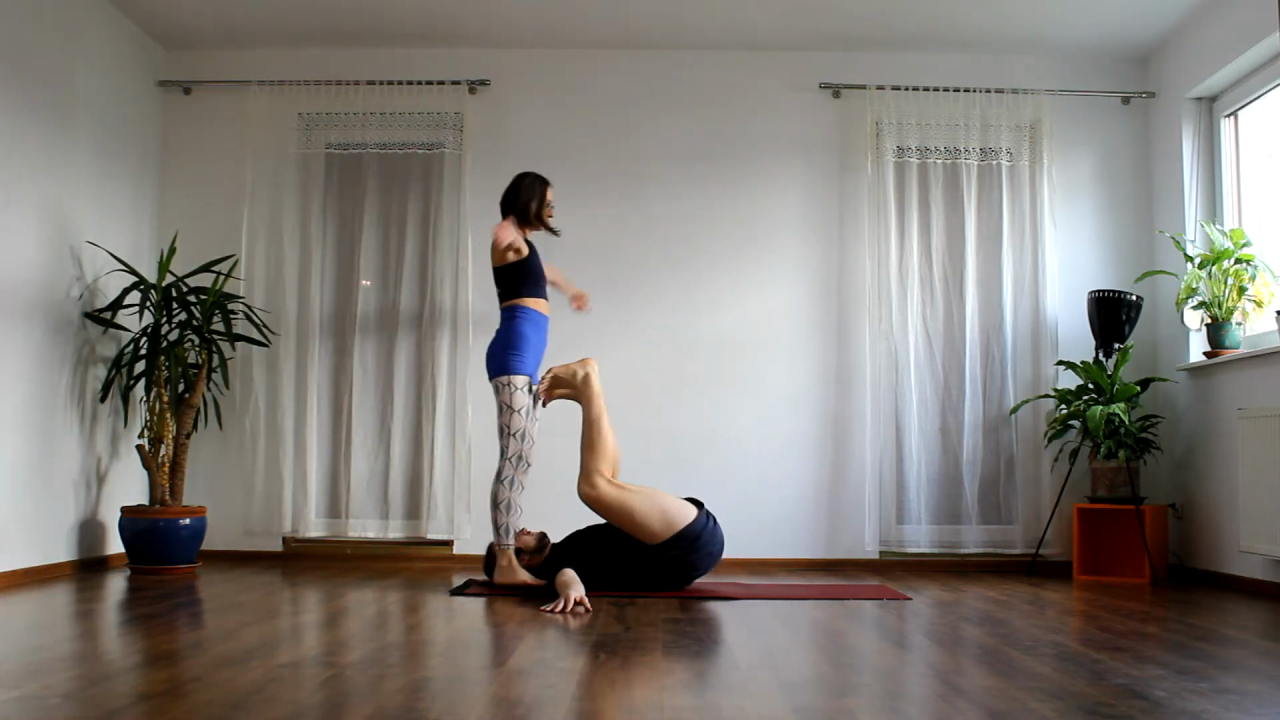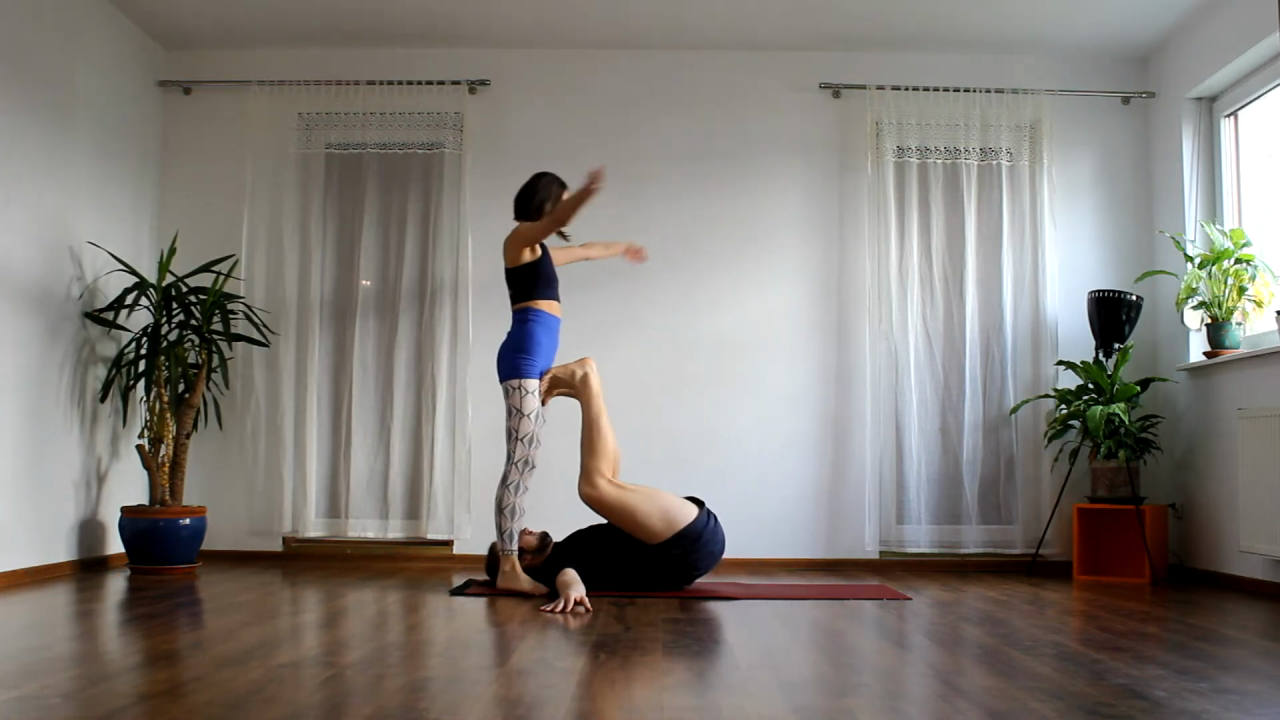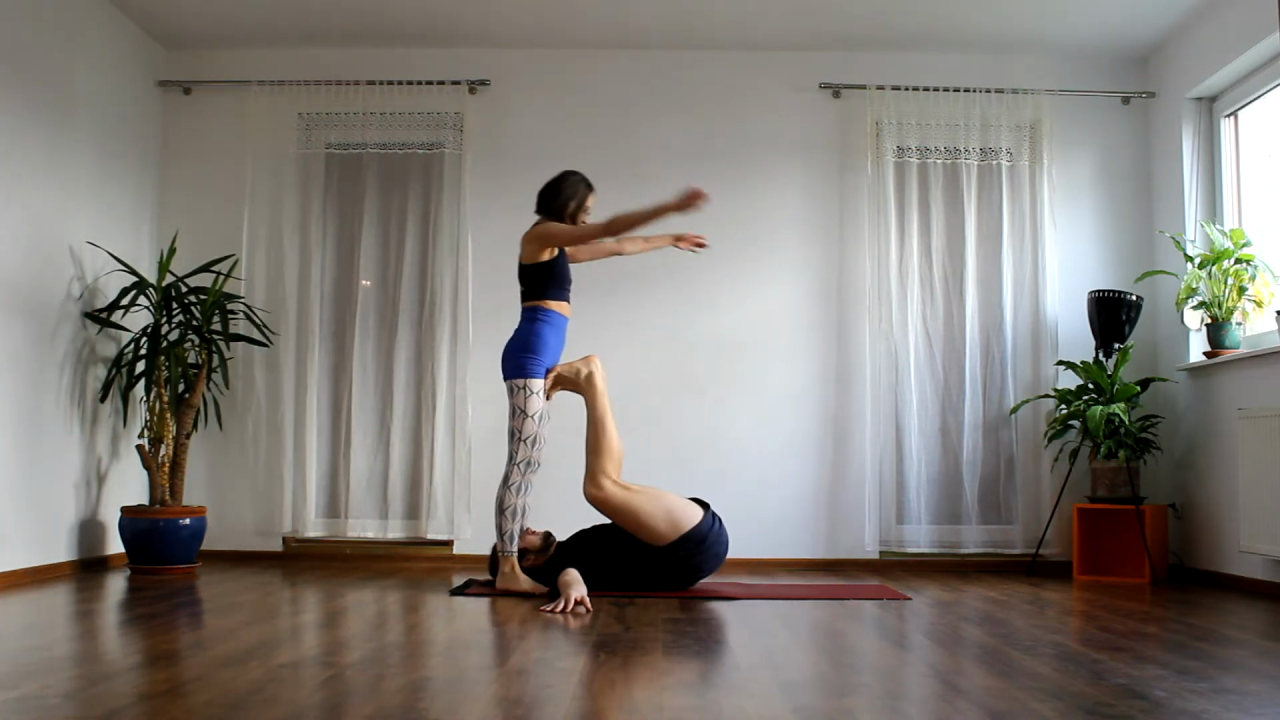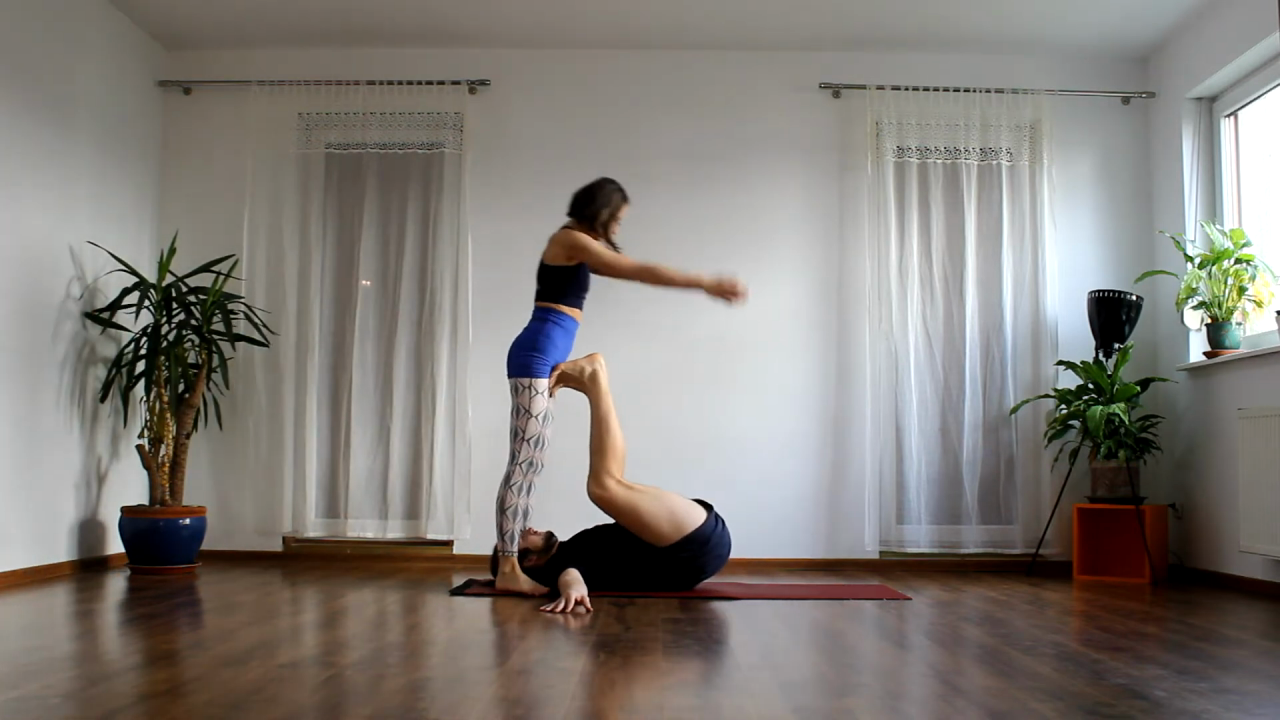
dt=0.2s
person 1, frame 1
left shoulder: (528, 247)
right shoulder: (516, 240)
left elbow: (543, 273)
right elbow: (505, 237)
left wrist: (572, 290)
right wrist: (505, 236)
left hip: (525, 359)
right hip: (514, 354)
left knee: (519, 460)
right knee: (515, 458)
left ankle: (510, 558)
right ankle: (506, 562)
person 1, frame 2
left shoulder: (540, 247)
right shoulder: (521, 237)
left elbow: (583, 250)
right elbow: (553, 217)
left wrist: (619, 248)
right wrist: (580, 195)
left hip: (535, 360)
right hip: (525, 356)
left knee: (523, 463)
right knee: (520, 462)
left ankle: (512, 559)
right ankle: (509, 569)
person 1, frame 3
left shoulder: (557, 246)
right shoulder: (542, 233)
left elbow: (616, 246)
right elbow: (608, 230)
left wrist: (668, 240)
right wrist: (670, 207)
left hip: (538, 359)
right hip: (531, 356)
left knee: (525, 464)
right knee: (523, 463)
left ankle: (512, 559)
right ankle: (509, 570)
person 1, frame 4
left shoulder: (581, 249)
right shoulder: (571, 239)
left elbow: (635, 268)
right elbow: (640, 272)
left wrist: (701, 283)
right wrist: (706, 282)
left hip: (543, 360)
right hip: (537, 357)
left knee: (528, 464)
right knee: (525, 464)
left ankle: (513, 560)
right ankle: (508, 570)
person 2, frame 1
left shoulder: (559, 555)
right shoulder: (555, 565)
right elbow: (566, 577)
right wrist: (569, 590)
right knee: (593, 484)
right ankle: (587, 384)
person 2, frame 2
left shoulder: (561, 554)
right shoulder: (555, 566)
right elbow: (567, 576)
right wrist: (570, 588)
right knee: (594, 485)
right ankle: (585, 383)
person 2, frame 3
left shoulder: (565, 553)
right shoulder: (557, 565)
right elbow: (569, 576)
right wrist: (571, 588)
right knee: (600, 485)
right ankle: (590, 382)
person 2, frame 4
left shoulder: (567, 553)
right shoulder: (559, 565)
right elbow: (569, 576)
right wrist: (572, 588)
right knee: (604, 484)
right ankle: (594, 380)
